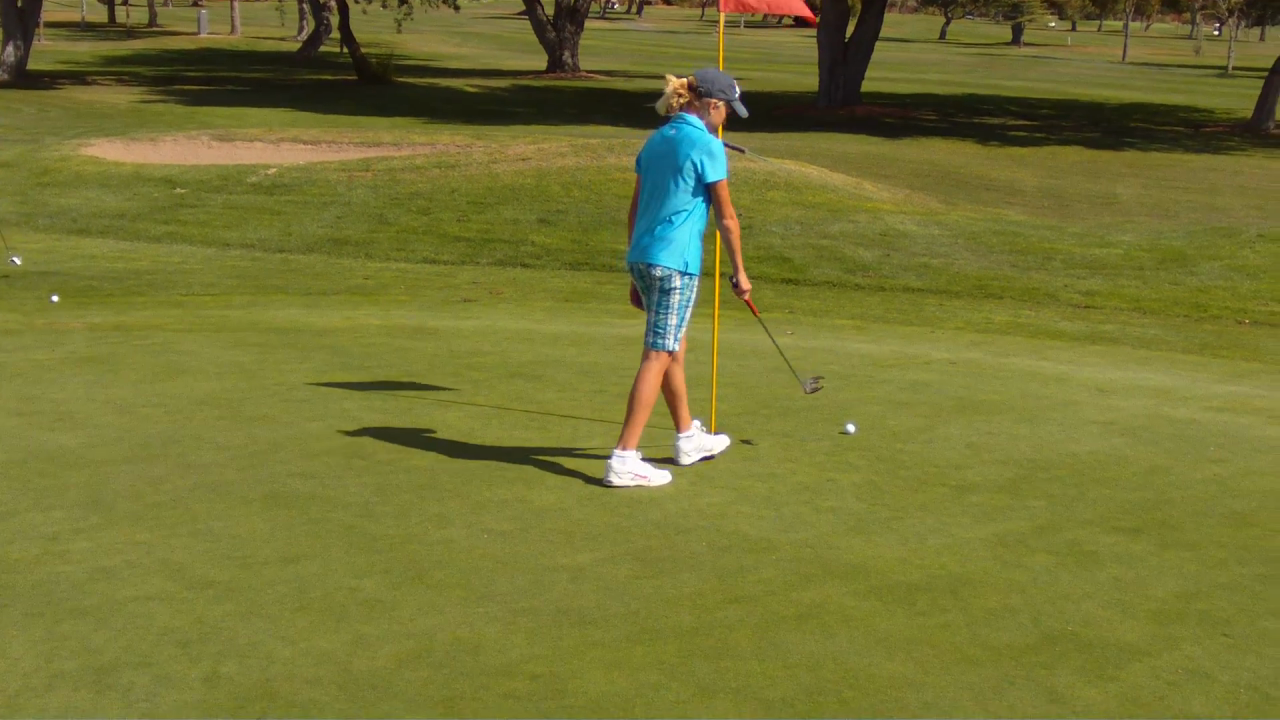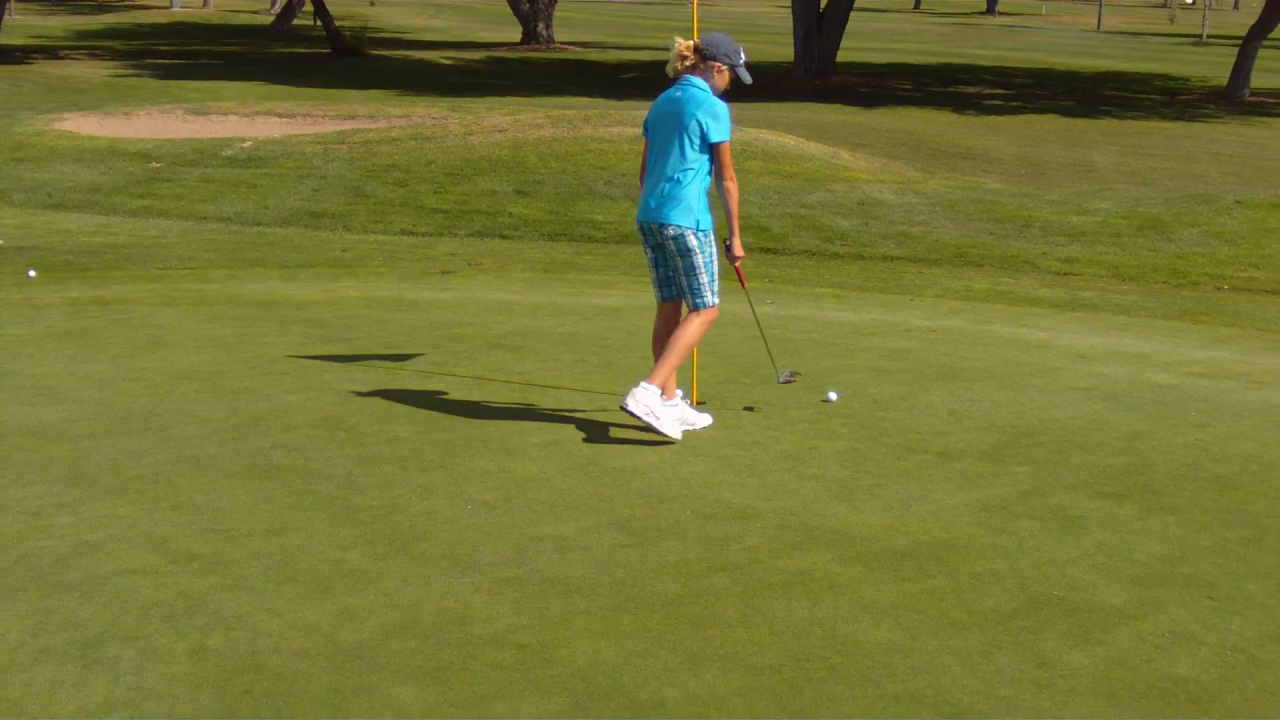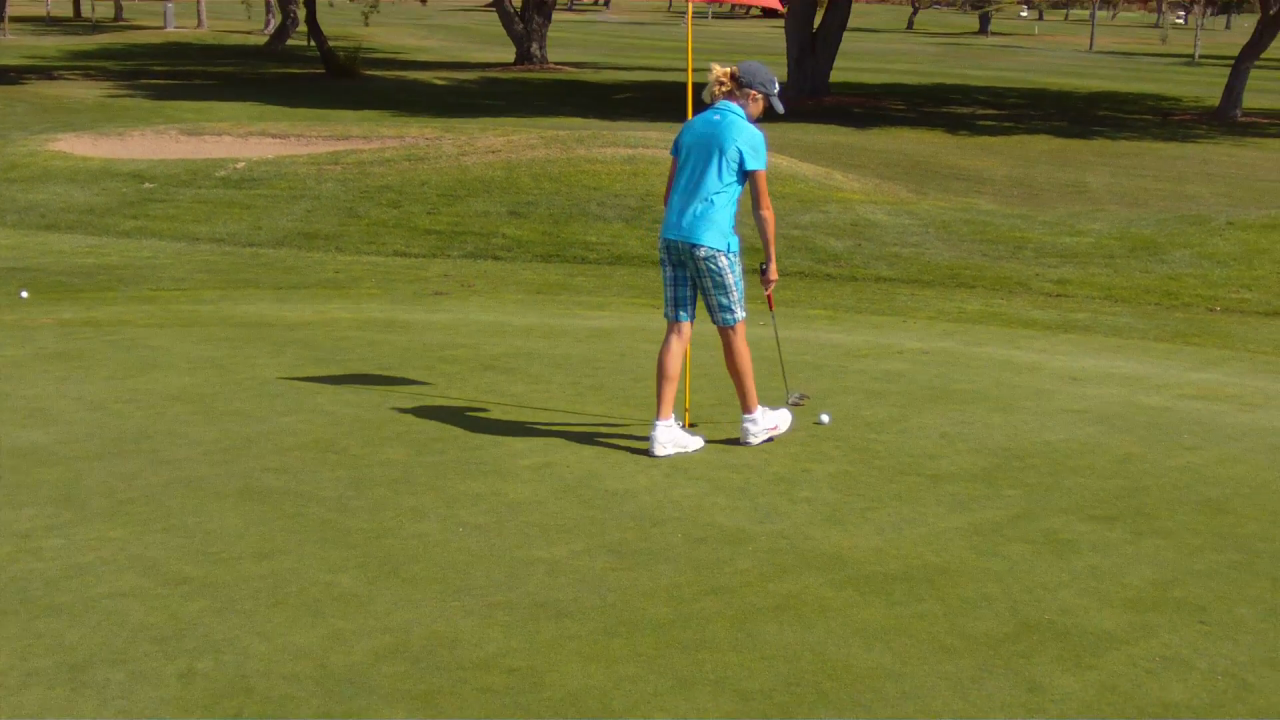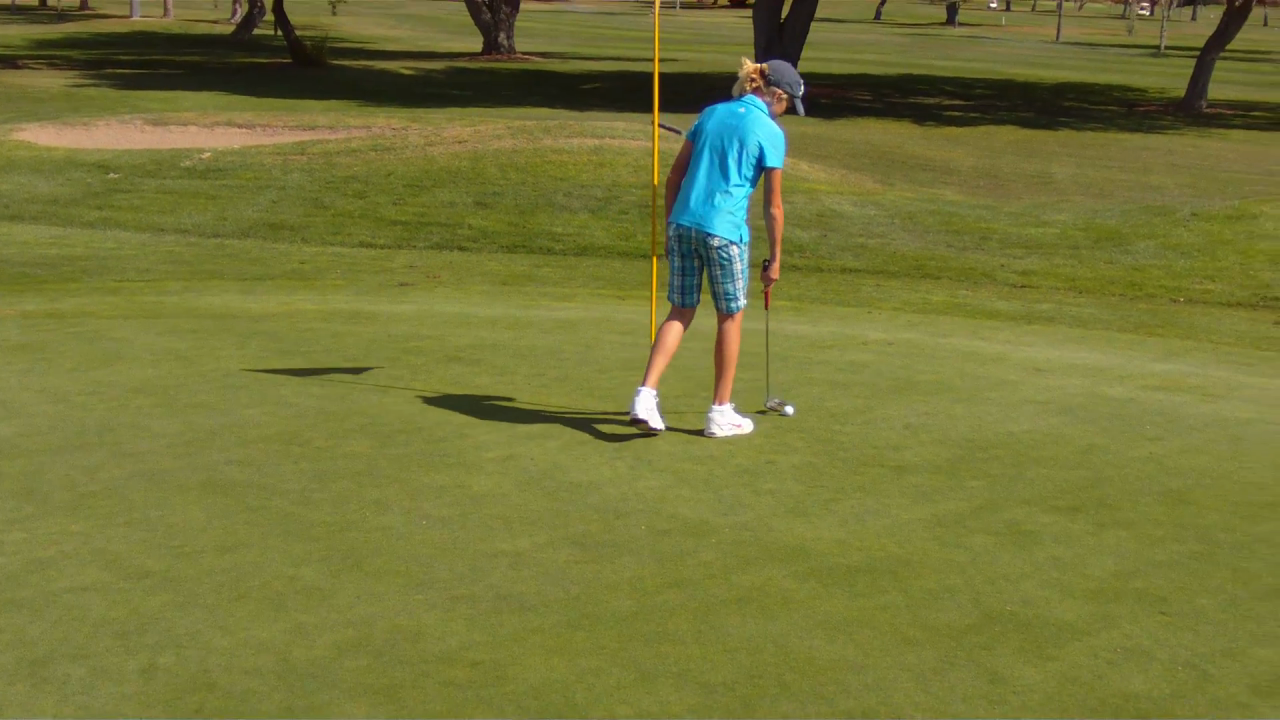
dt=0.4s
person 1, frame 1
left shoulder: (656, 140)
right shoulder: (708, 146)
left elbow: (634, 211)
right elbow: (726, 216)
left wrist: (638, 272)
right wrist: (739, 270)
left hip: (642, 258)
right hip: (675, 262)
left knee: (674, 348)
right knee: (658, 355)
left ankle: (688, 436)
right ankle: (624, 458)
person 1, frame 2
left shoulder: (663, 103)
right shoulder: (712, 107)
right elbow: (726, 178)
right wrist: (735, 236)
left hip: (649, 216)
right hip: (686, 220)
left knee: (670, 308)
right knee: (704, 311)
left ankle: (673, 404)
right ankle: (648, 392)
person 1, frame 3
left shoulder: (692, 126)
right shoulder: (748, 135)
right elbow: (762, 206)
right wrist: (771, 260)
left hip: (672, 237)
right hip: (712, 241)
left knee: (678, 329)
right knee: (733, 330)
left ankle: (664, 427)
right ankle: (754, 418)
person 1, frame 4
left shoulder: (711, 113)
right shoulder: (770, 133)
left elbow: (674, 176)
right elbow: (773, 205)
left wrist: (672, 225)
right wrist: (775, 259)
left hip: (683, 224)
right hip: (724, 231)
left knee: (680, 311)
right knee: (730, 318)
left ankle: (646, 395)
right ankle: (720, 412)
